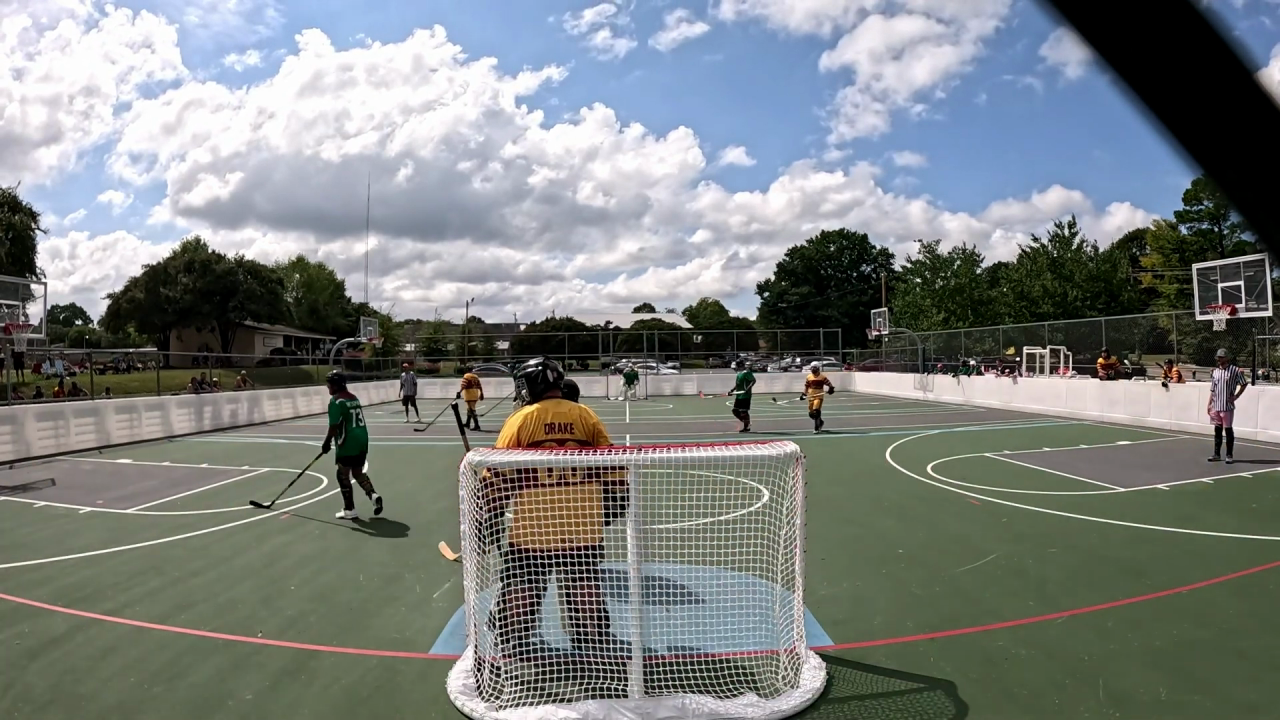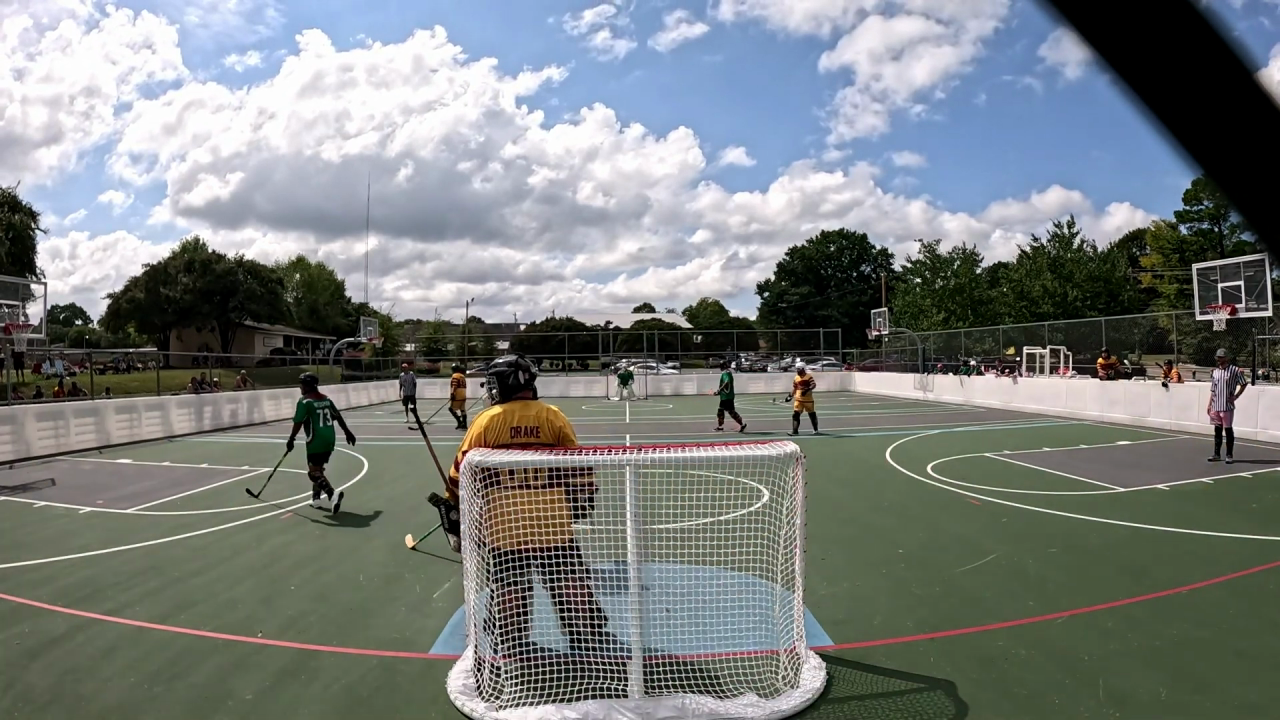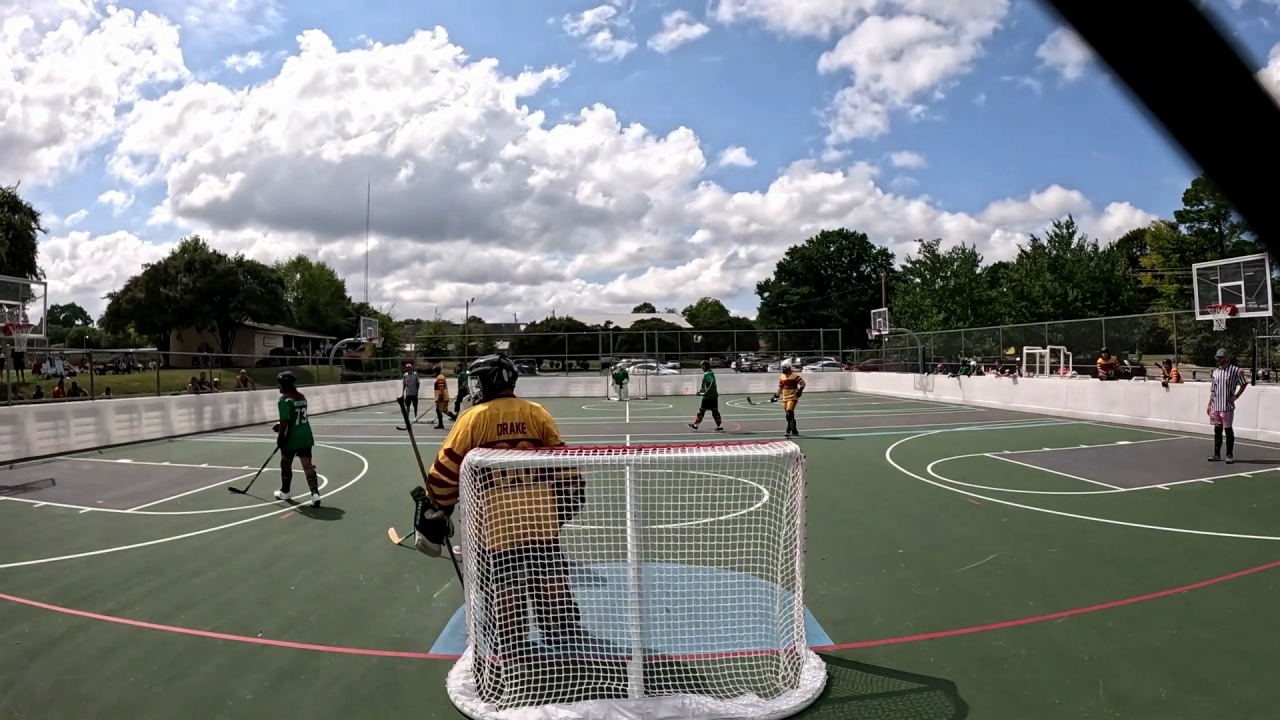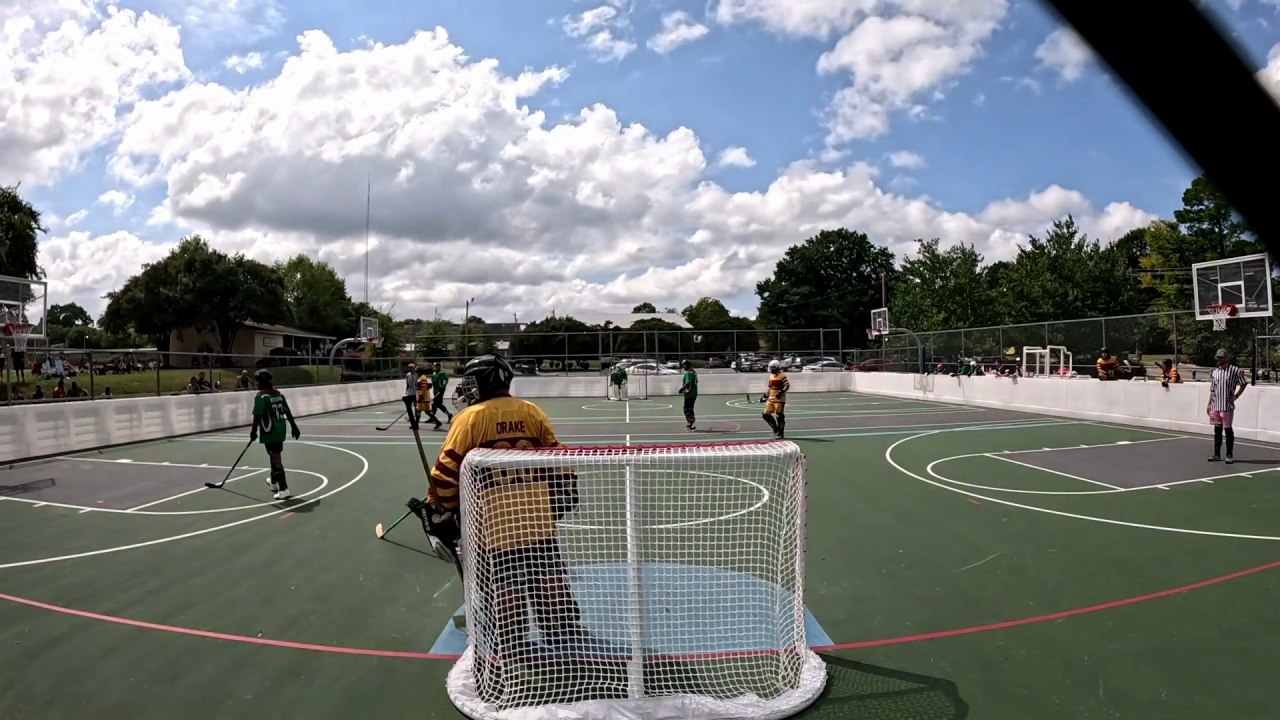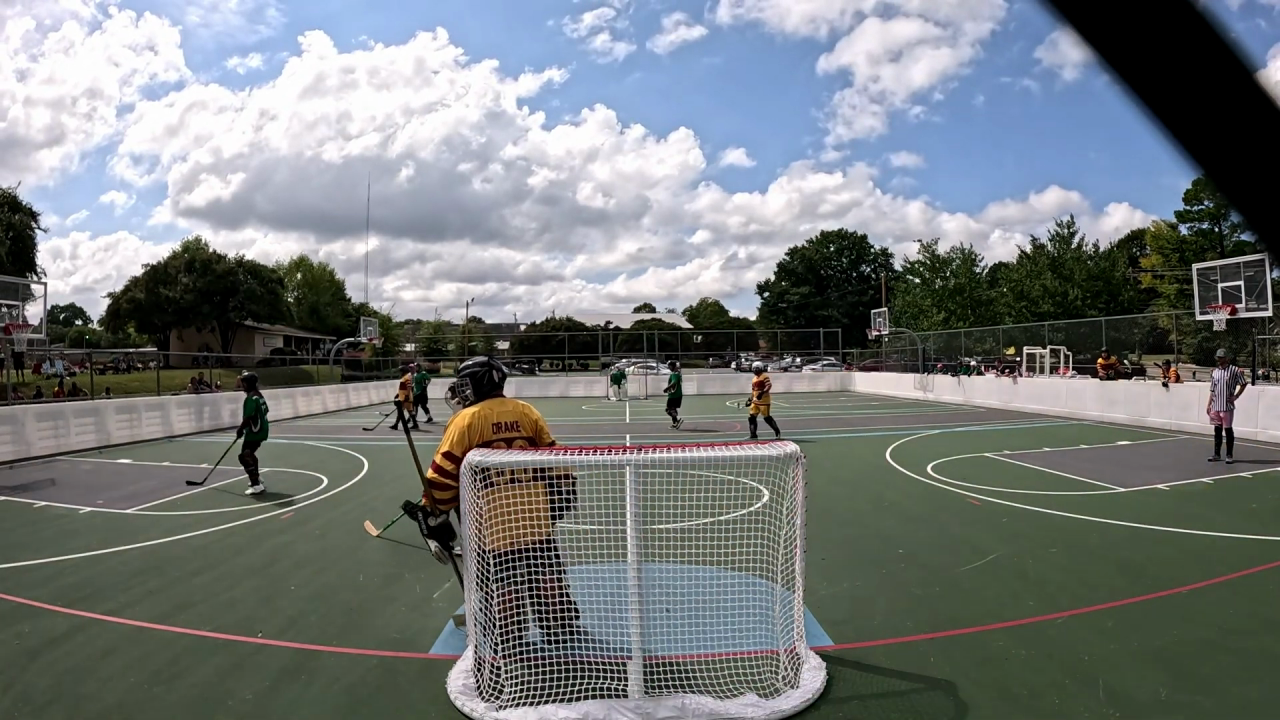
dt=0.4s
person 1, frame 1
left shoulder: (521, 419)
right shoulder: (586, 416)
left elbow: (497, 475)
right elbow: (610, 467)
left wrist: (486, 519)
right wrist: (613, 507)
left hip: (533, 520)
right hip: (582, 519)
left knee: (521, 585)
right knee: (584, 583)
left ankle: (515, 643)
right ankle: (593, 641)
person 1, frame 2
left shoulder: (487, 420)
right shoulder: (554, 416)
left elbow: (463, 472)
right elbow: (576, 466)
left wrist: (456, 509)
right wrist: (580, 503)
left hip: (504, 517)
right hip: (551, 514)
left knee: (508, 583)
right knee: (568, 577)
left ankle: (512, 643)
right ankle: (588, 634)
person 1, frame 3
left shoulder: (472, 418)
right shoulder: (537, 412)
left elbow: (446, 470)
left wrist: (434, 512)
right wrist: (569, 497)
left hip: (494, 512)
right hip: (539, 506)
left knee: (503, 580)
right knee: (549, 572)
left ankle: (510, 639)
right ankle: (561, 628)
person 1, frame 4
left shoulder: (469, 418)
right shoulder: (532, 412)
left elbow: (447, 471)
left wrist: (439, 512)
right wrist: (564, 495)
left hip: (493, 508)
right hip: (536, 504)
left knee: (502, 578)
right knee: (547, 570)
left ankle: (509, 639)
right ankle: (561, 626)
person 1, frame 5
left shoulder: (465, 419)
right shoulder: (526, 411)
left elbow: (444, 472)
left wrist: (435, 513)
right wrist: (561, 494)
left hip: (490, 508)
right hip: (534, 504)
left knee: (502, 578)
right knee: (545, 568)
left ankle: (508, 637)
right ankle: (560, 626)
